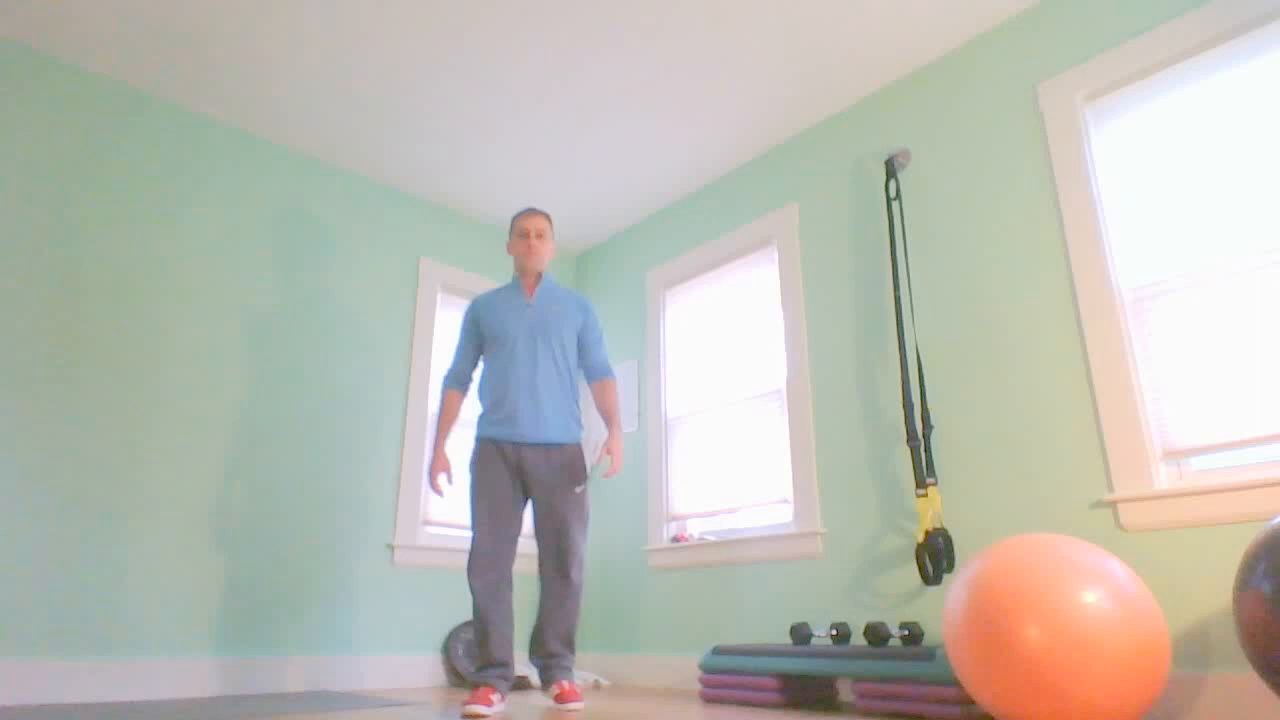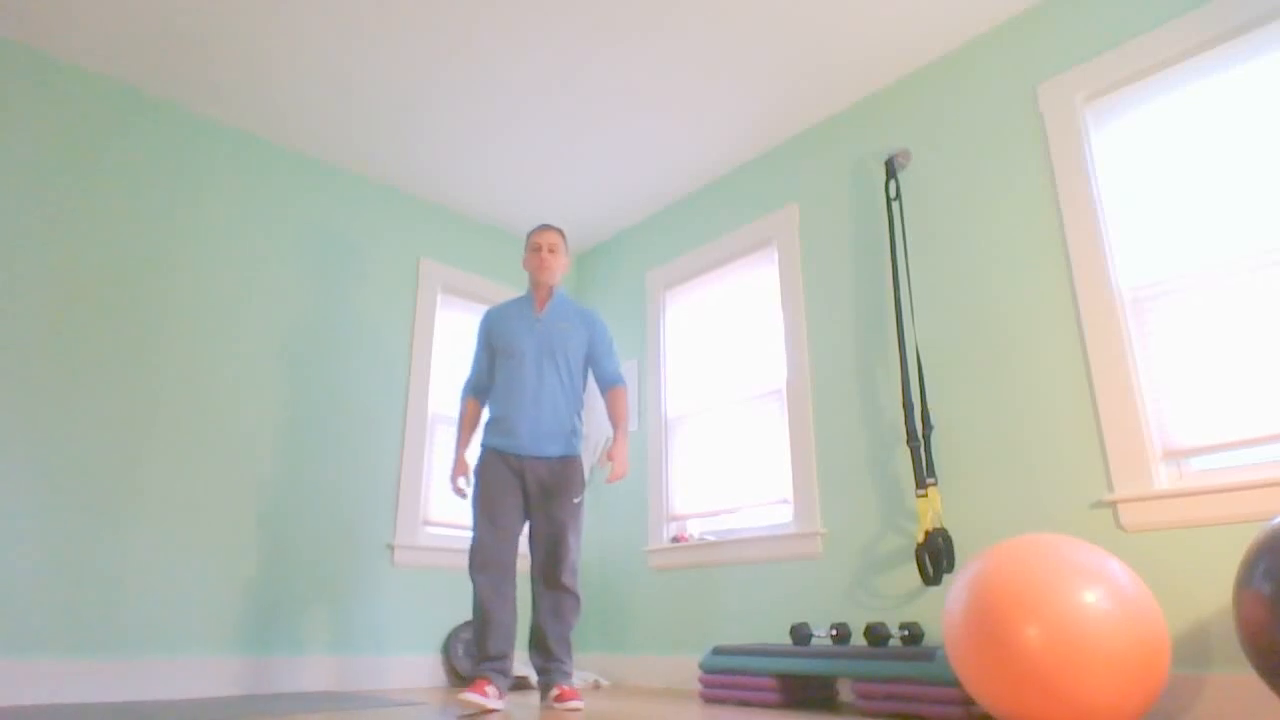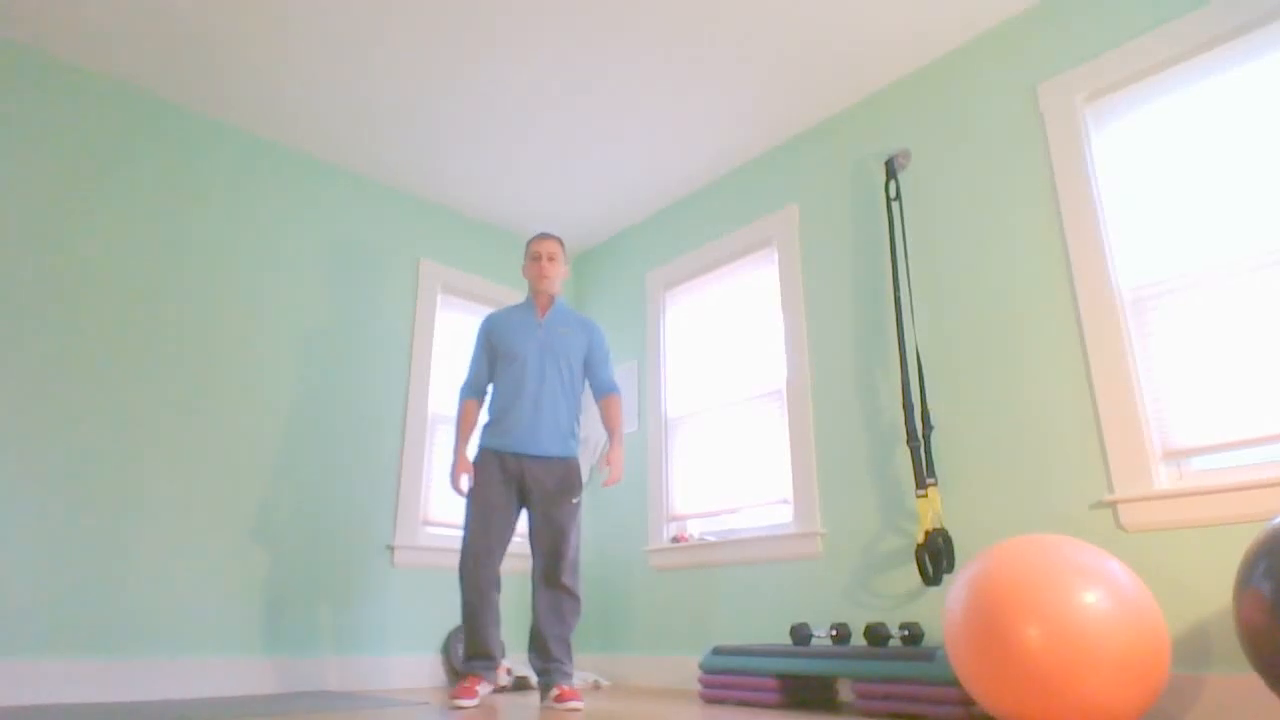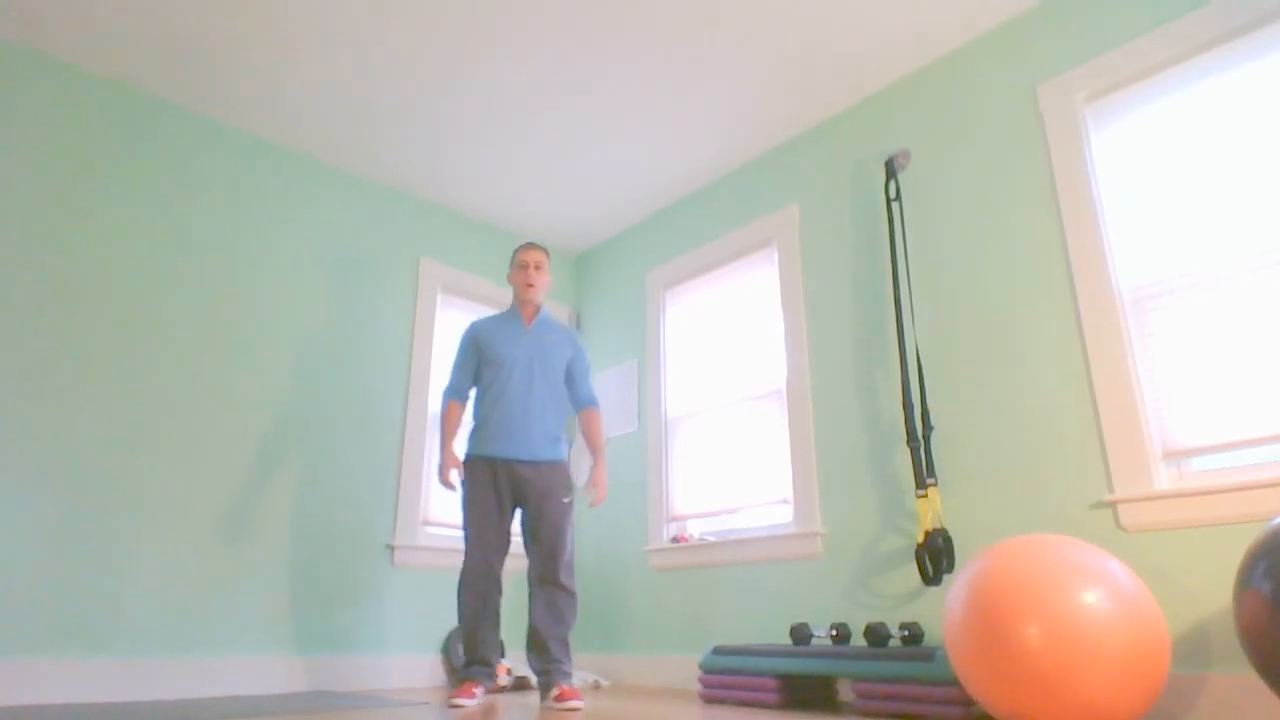
dt=0.2s
person 1, frame 1
left shoulder: (577, 307)
right shoulder: (483, 308)
left elbow: (599, 371)
right elbow: (457, 378)
left wrist: (614, 429)
right wrist: (439, 444)
left hip: (560, 450)
right hip: (496, 448)
left knee: (564, 561)
right knee: (489, 559)
left ankle: (557, 673)
right ankle: (492, 679)
person 1, frame 2
left shoulder: (587, 322)
right shoulder: (496, 319)
left elbow: (612, 381)
right elbow: (476, 389)
left wrist: (620, 437)
right wrist: (460, 451)
left hip: (560, 460)
right hip: (499, 456)
left knee: (557, 569)
right knee: (490, 558)
left ankle: (556, 677)
right ankle: (492, 675)
person 1, frame 3
left shoulder: (585, 329)
right shoulder: (496, 324)
left elbow: (606, 389)
right elbow: (474, 389)
left wrist: (615, 441)
right wrist: (460, 450)
left hip: (558, 462)
right hip: (496, 457)
left knee: (558, 570)
right knee: (478, 559)
left ankle: (556, 677)
right ankle: (480, 669)
person 1, frame 4
left shoulder: (568, 339)
right shoulder: (480, 332)
left elbow: (584, 403)
right elbow: (457, 392)
left wrist: (598, 460)
right wrist: (447, 448)
left hip: (547, 466)
right hip: (485, 464)
left knee: (555, 569)
right knee: (480, 569)
left ankle: (555, 676)
right ankle: (479, 673)
